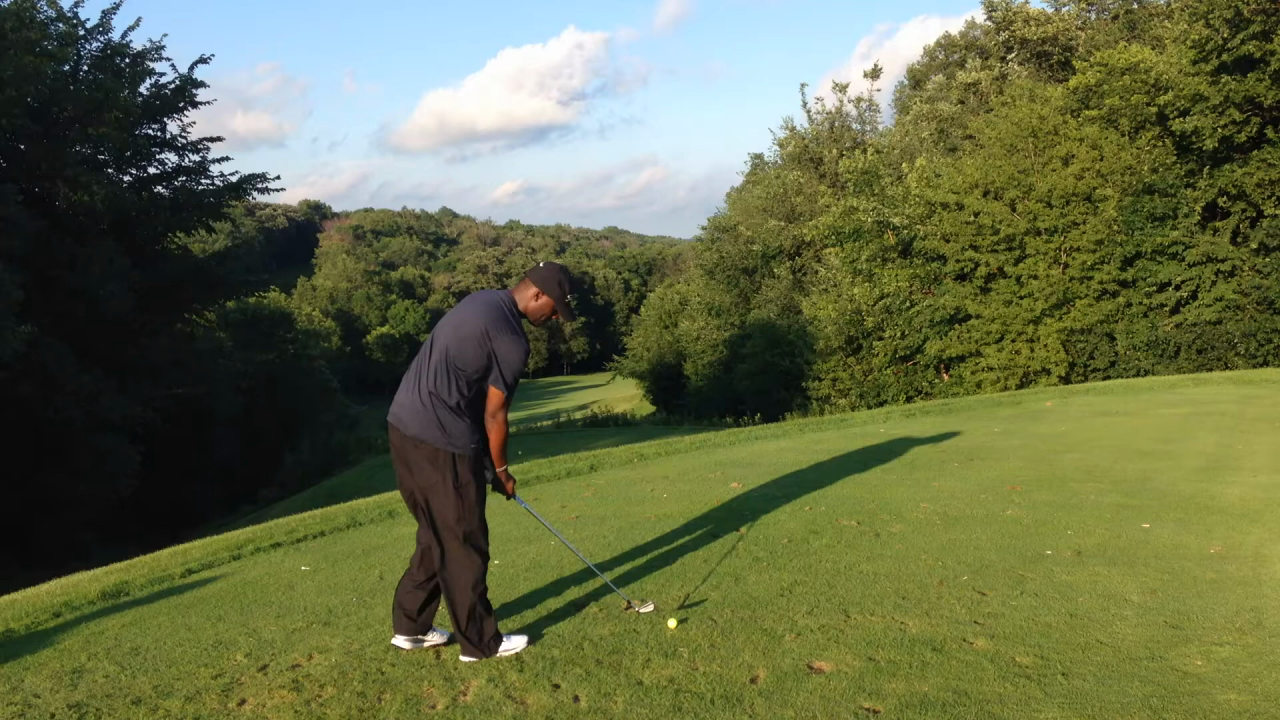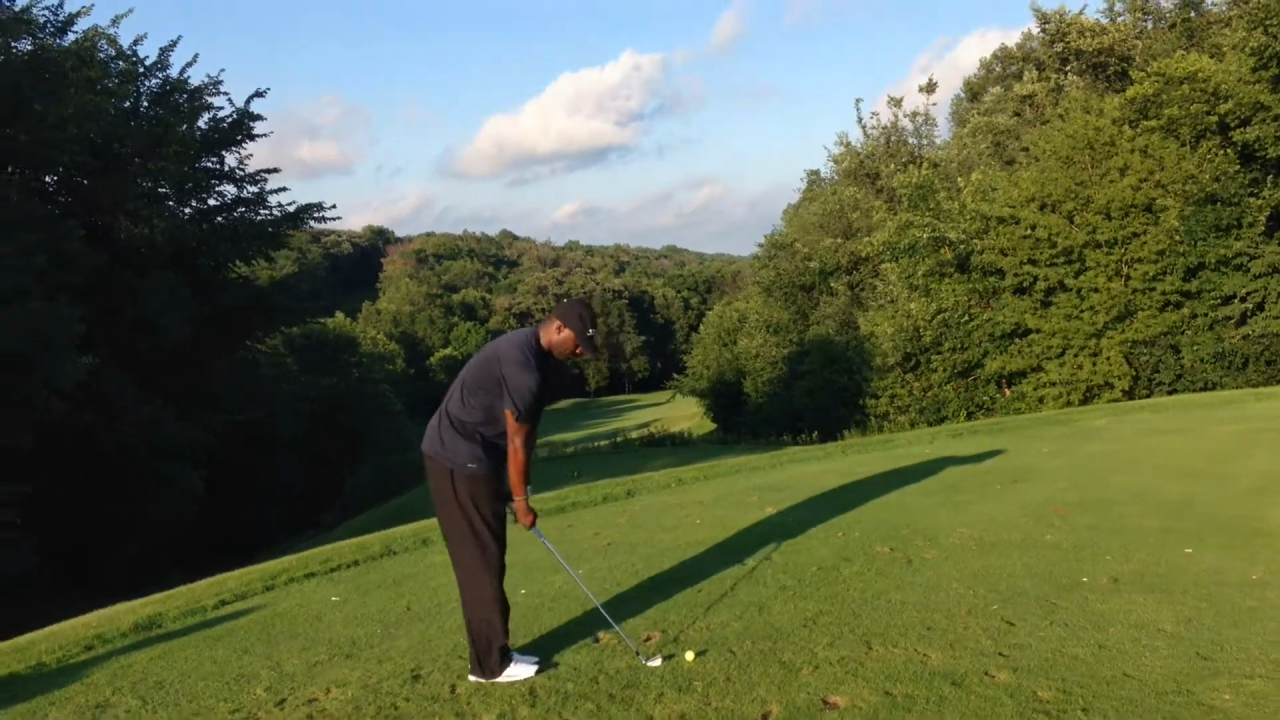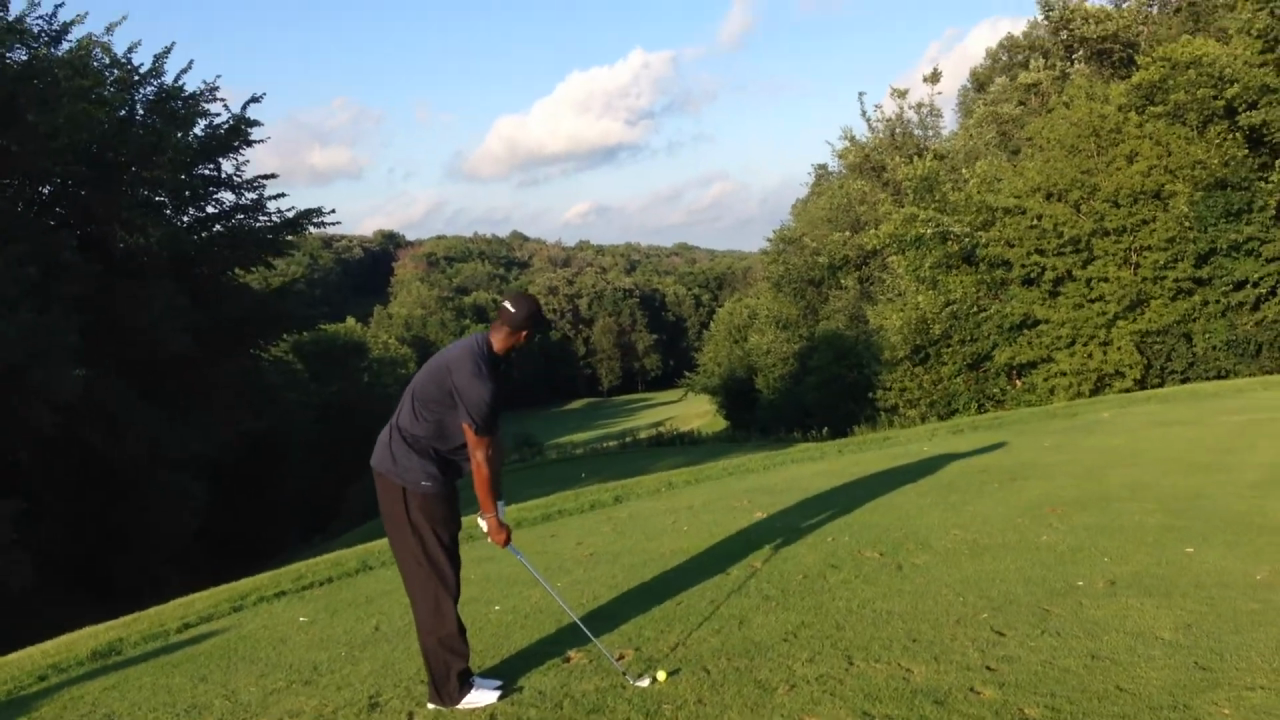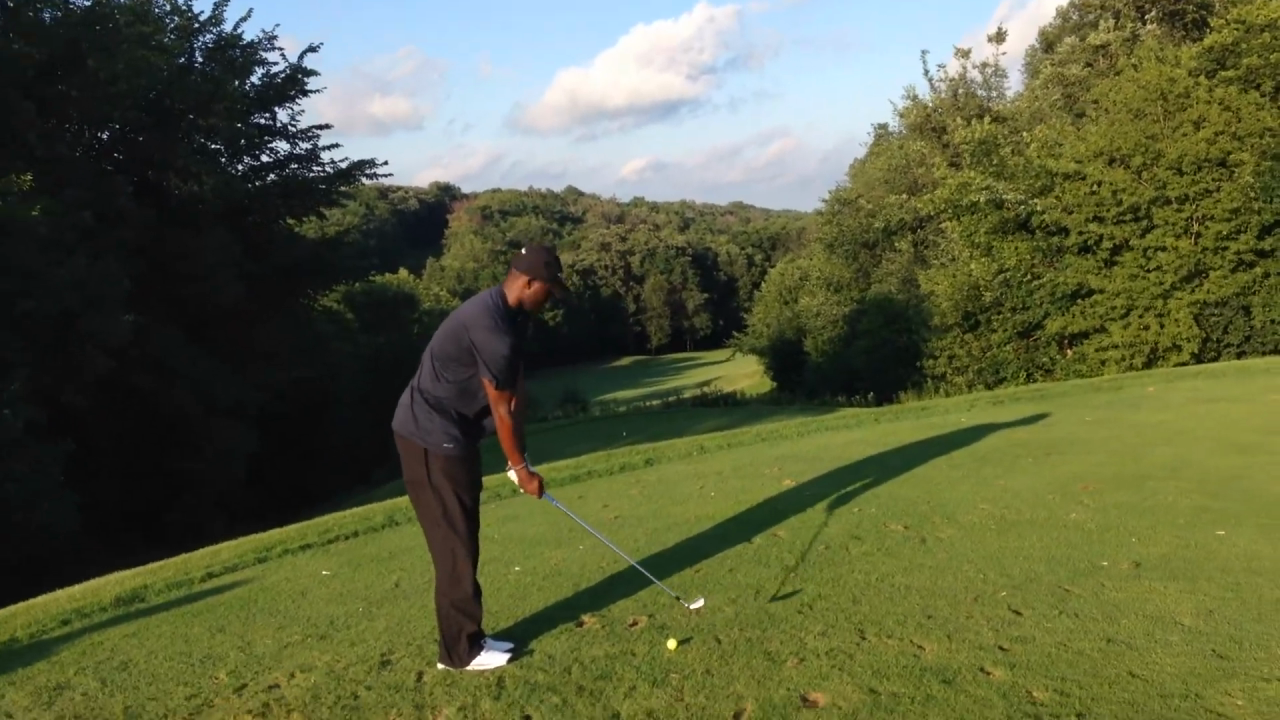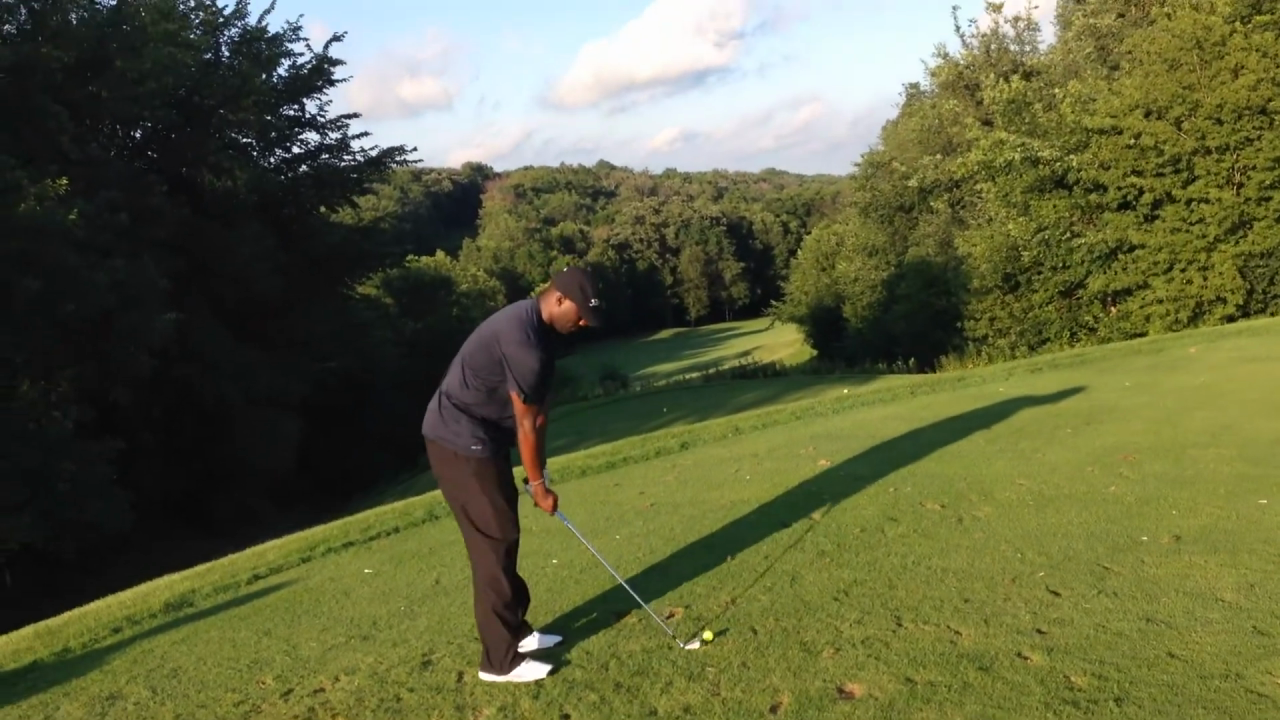
dt=1s
person 1, frame 1
left shoulder: (482, 300)
right shoulder: (511, 340)
right elbow: (495, 415)
left wrist: (487, 459)
right wrist: (501, 470)
left hip: (404, 424)
right hip: (441, 440)
left knee: (436, 535)
right knee: (464, 543)
left ankle: (410, 625)
right ankle: (479, 641)
person 1, frame 2
left shoulder: (527, 347)
right shoulder: (523, 366)
left elbow: (522, 435)
right elbow: (516, 441)
left wrist: (518, 489)
right wrist: (521, 501)
left hip: (471, 456)
right hip: (459, 459)
left knee: (488, 558)
right knee: (481, 561)
left ankle: (495, 650)
right ankle: (490, 663)
person 1, frame 3
left shoulder: (477, 354)
right shoulder: (474, 374)
left elbow: (489, 444)
right elbow: (479, 455)
left wrist: (496, 503)
right wrist: (492, 518)
left hip: (422, 471)
right hip: (410, 475)
left knee: (441, 579)
right knee: (434, 582)
left ankle: (455, 675)
right ankle: (450, 689)
person 1, frame 4
left shoulder: (505, 314)
right shoulder: (492, 327)
left elbow: (514, 392)
right elbow: (501, 408)
left wrist: (520, 458)
right wrist: (521, 468)
left hip: (450, 433)
right hip: (432, 436)
left knee: (463, 539)
right knee: (455, 542)
left ankle: (469, 635)
right ankle: (460, 650)
person 1, frame 5
left shoulder: (533, 322)
right shoulder: (524, 340)
left elbow: (538, 410)
right elbow: (526, 422)
left wrist: (539, 471)
right wrist: (537, 484)
left hip: (478, 435)
right hip: (460, 438)
left knee: (503, 535)
right knee: (495, 541)
left ankle: (515, 630)
right ankle: (500, 659)
